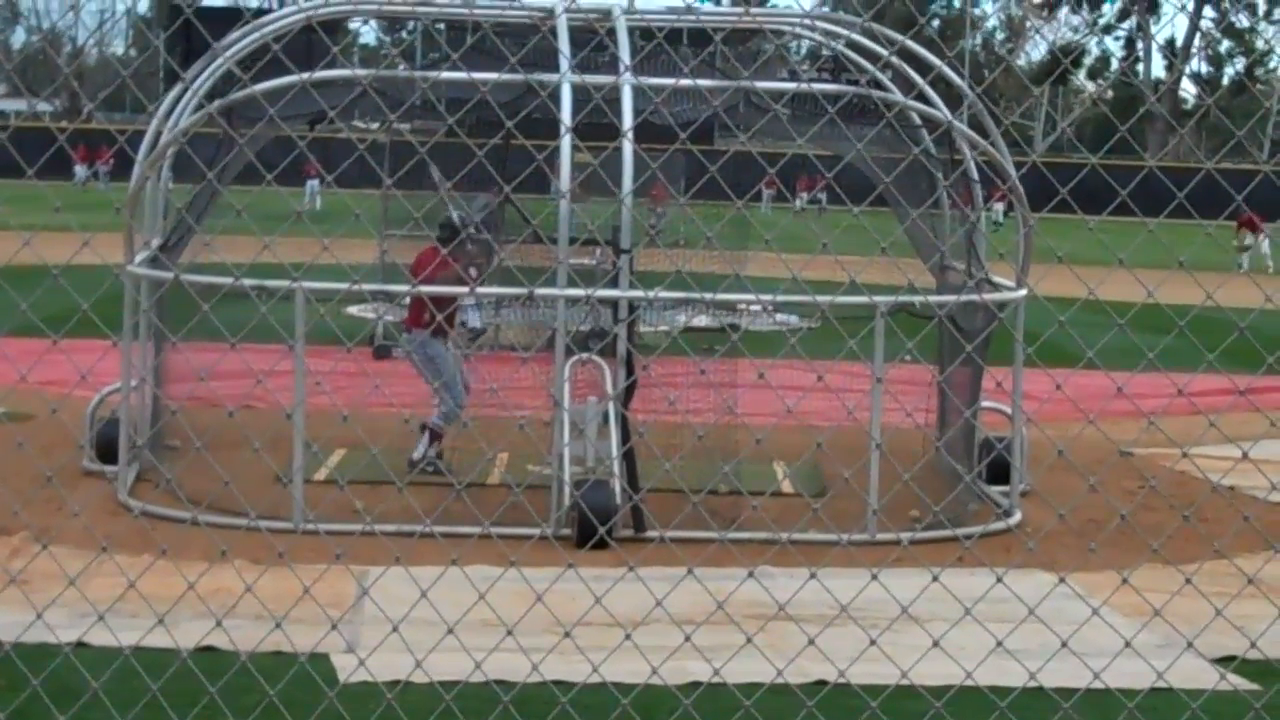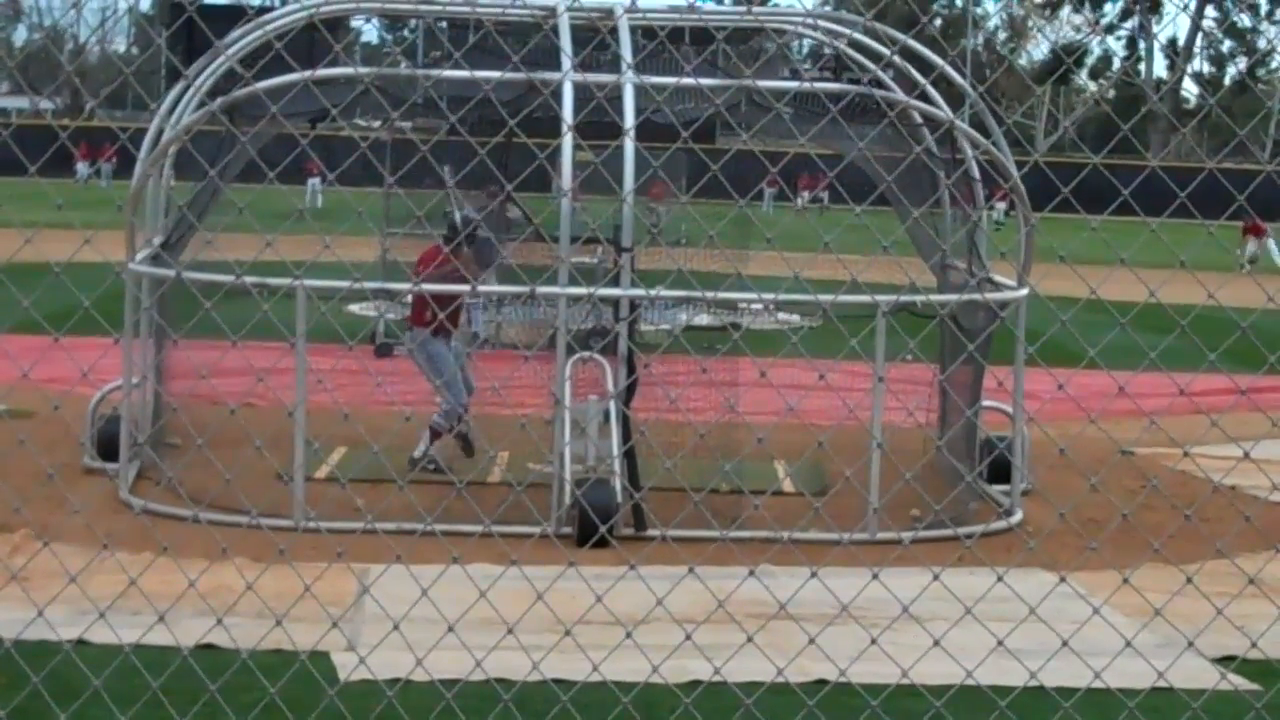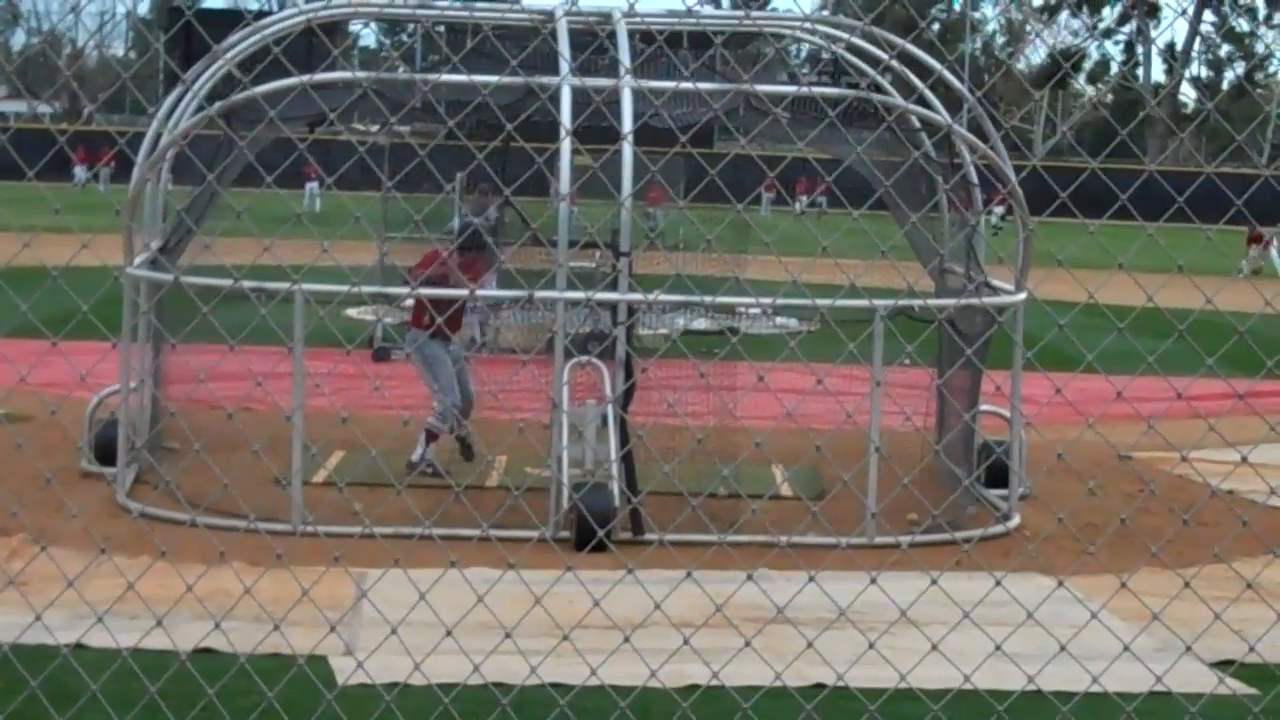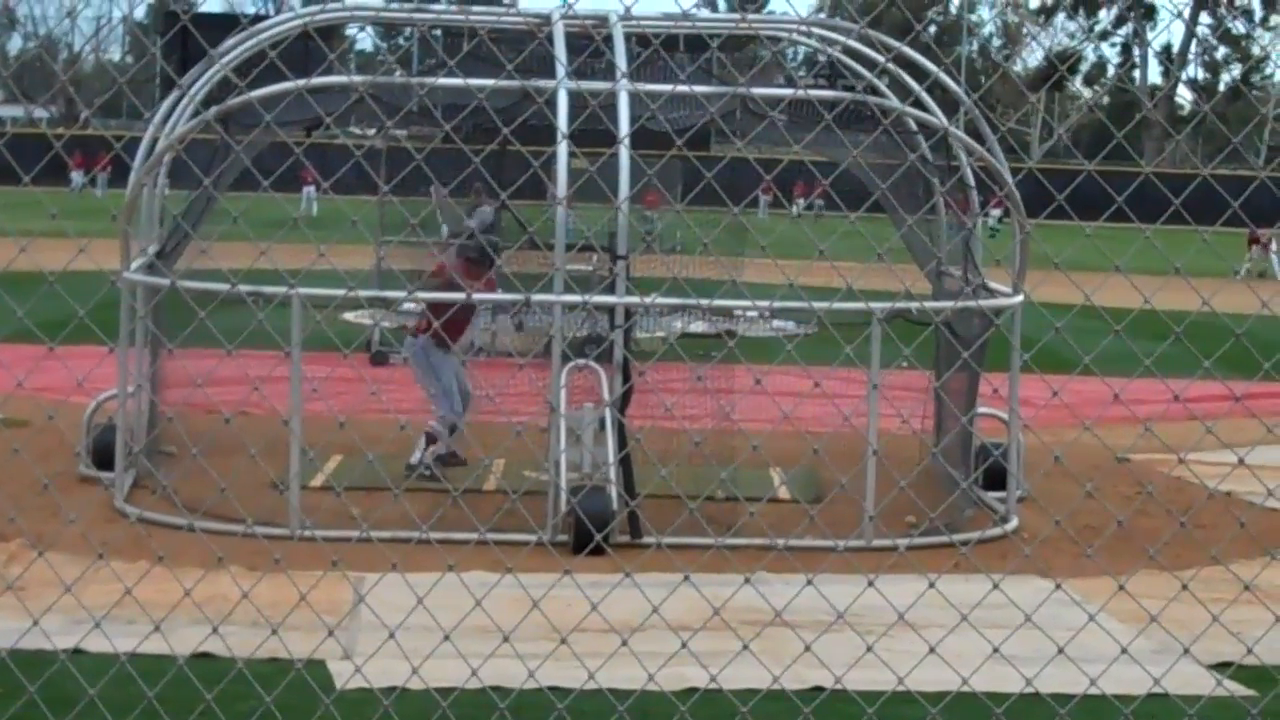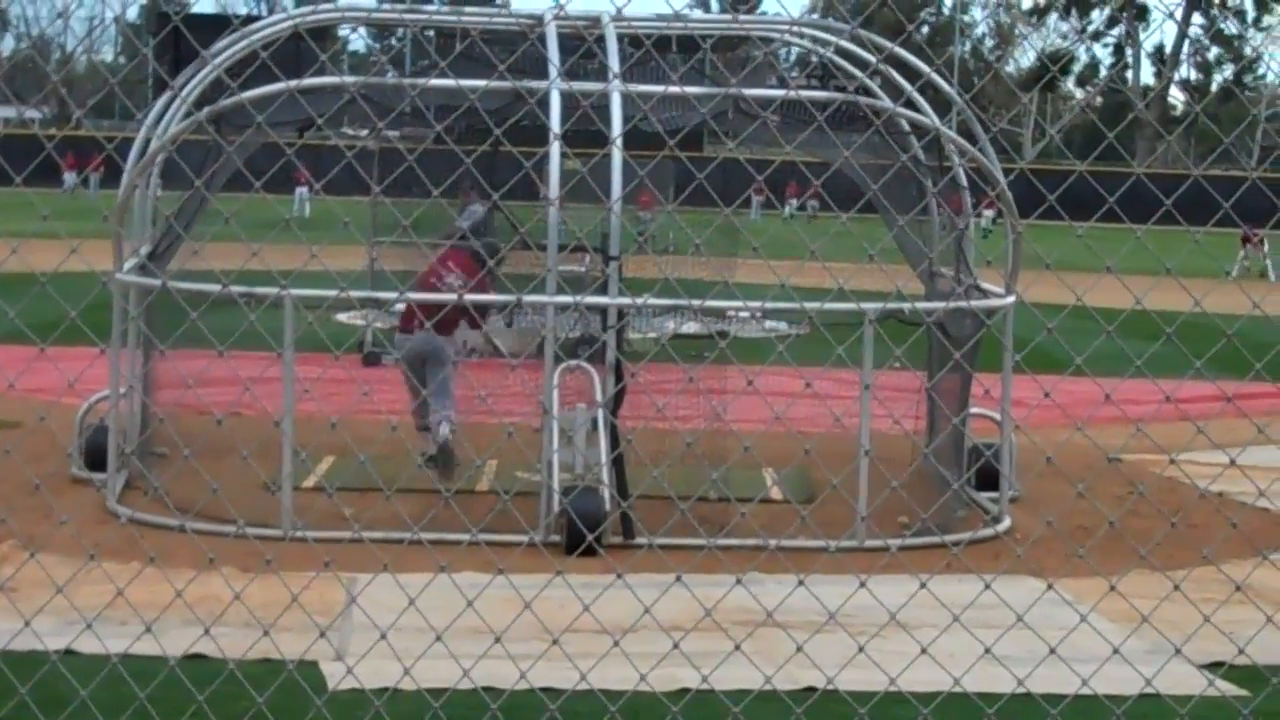
dt=0.2s
person 1, frame 1
left shoulder: (449, 258)
right shoulder: (429, 257)
left elbow: (472, 284)
right elbow: (436, 286)
right wrist: (461, 263)
left hip: (438, 336)
right hip: (423, 338)
left knee: (461, 388)
right knee: (455, 401)
left ankle: (430, 430)
right ankle: (421, 457)
person 1, frame 2
left shoulder: (460, 258)
right shoulder: (433, 255)
left elbow: (477, 282)
right elbow: (423, 282)
left wrist: (466, 263)
right wrist: (454, 265)
left hip: (447, 335)
right hip: (425, 337)
left knee: (466, 390)
right knee: (455, 400)
left ankle: (458, 428)
right ankle: (421, 455)
person 1, frame 3
left shoulder: (478, 263)
right shoulder: (436, 257)
left elbow: (472, 289)
right elbow: (412, 279)
left wrist: (456, 273)
right wrist: (446, 269)
left hip: (448, 339)
right hip: (424, 339)
left knee: (466, 397)
right knee: (449, 401)
left ankle: (461, 432)
right ankle: (419, 459)
person 1, frame 4
left shoulder: (486, 279)
right shoulder: (451, 267)
left elbow: (473, 291)
right elbow: (423, 290)
left wrist: (455, 278)
right wrist: (447, 278)
left hip: (444, 347)
right hip: (424, 346)
left knee: (463, 399)
right knee: (450, 408)
left ankle: (443, 450)
right ankle: (418, 462)
person 1, frame 5
left shoulder: (452, 254)
right shoulder: (481, 286)
right elbow: (477, 324)
left hip: (407, 338)
right hip: (438, 341)
left knee: (420, 399)
right knee: (441, 400)
left ankle: (431, 452)
right ankle: (442, 439)
